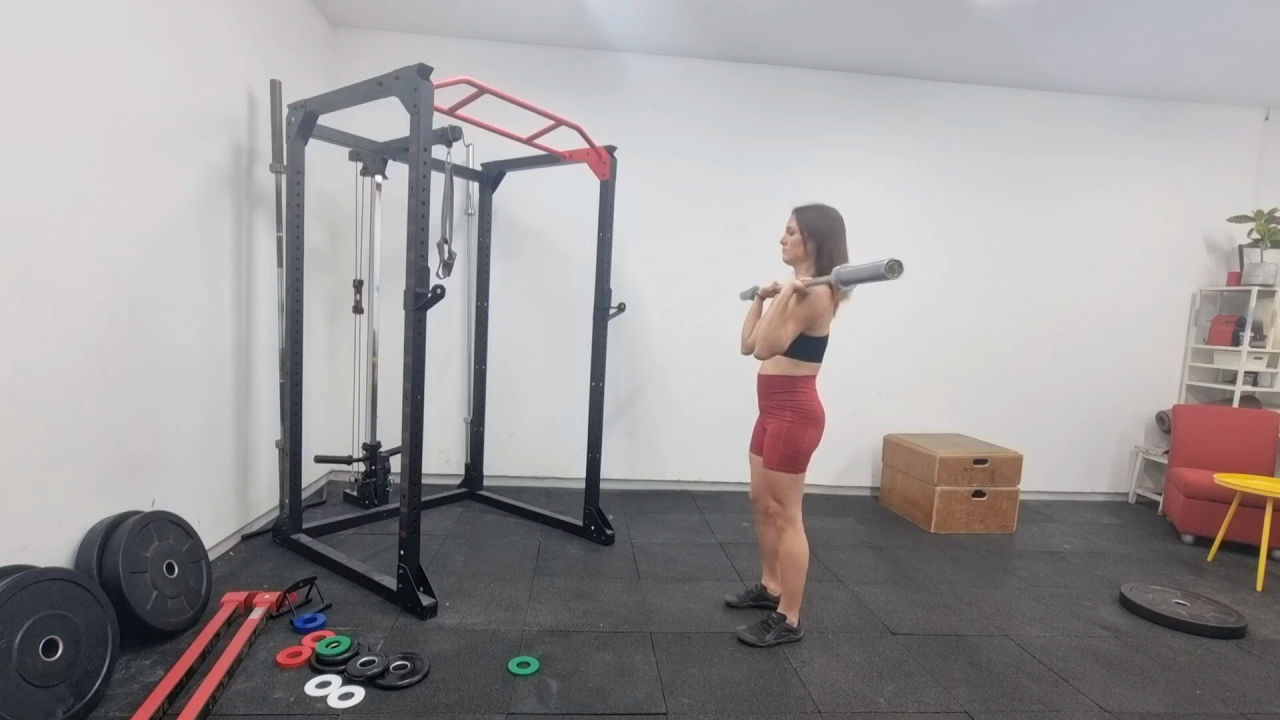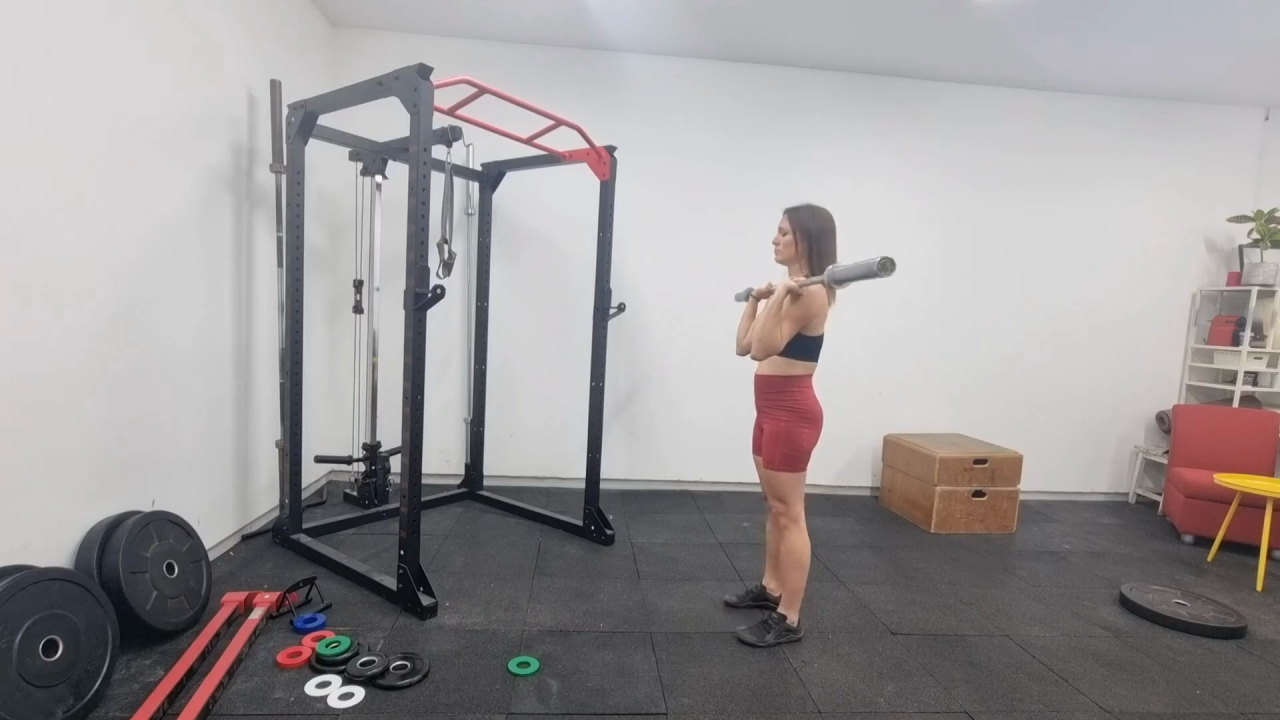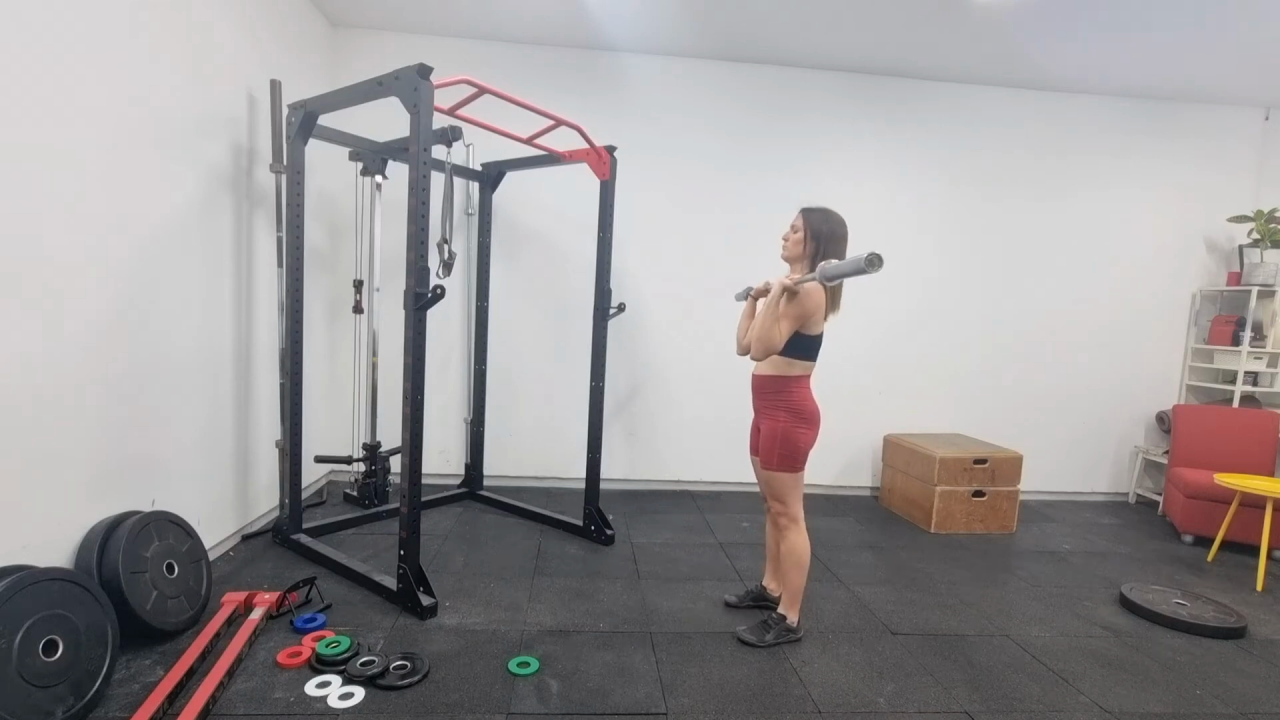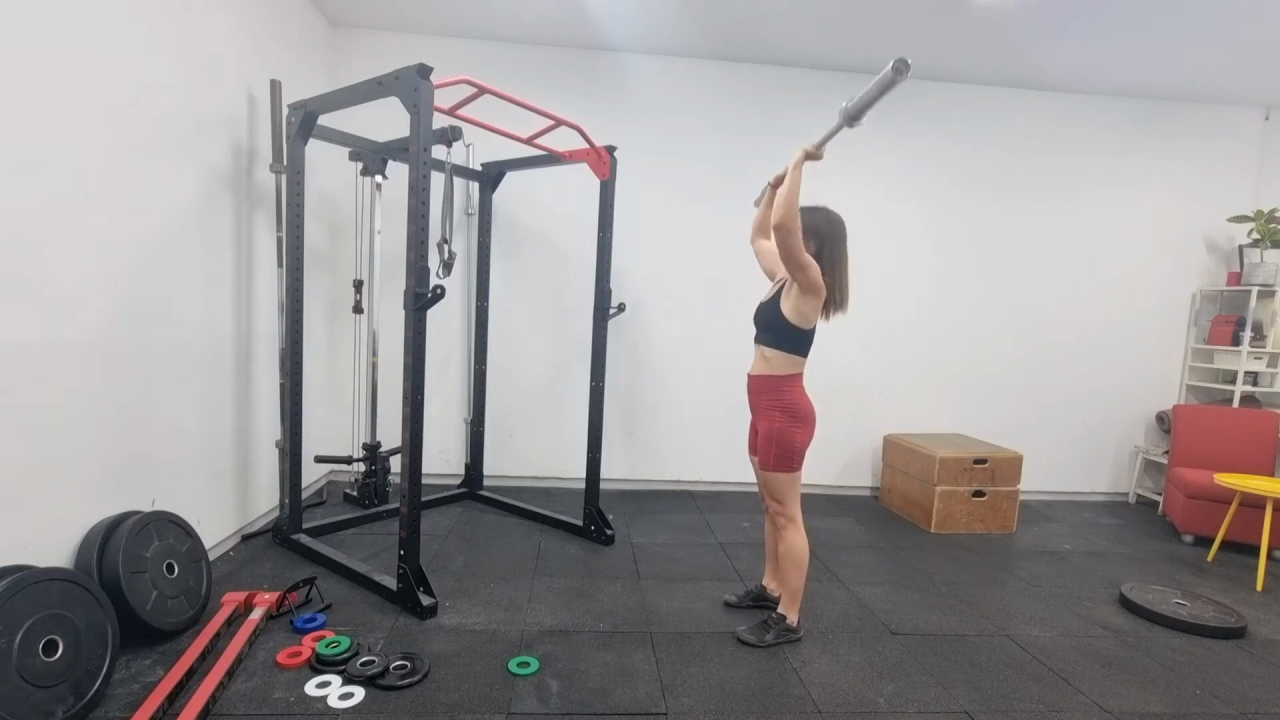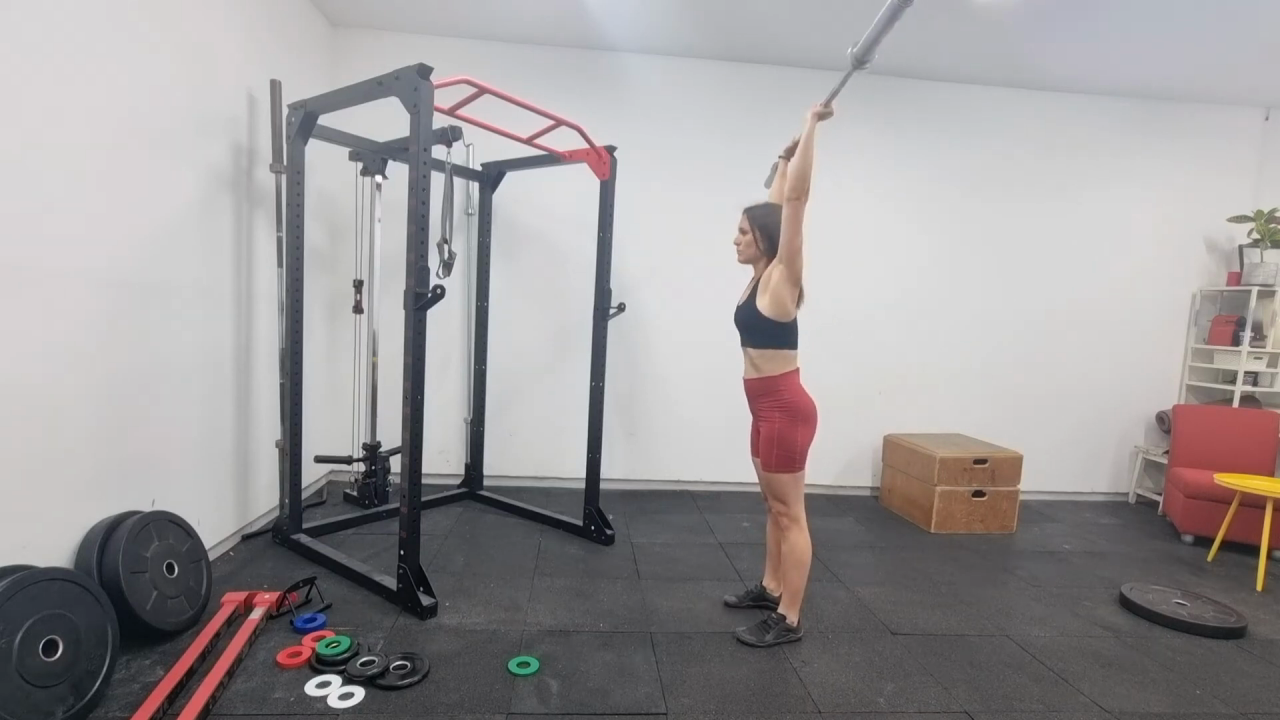
dt=1s
person 1, frame 1
left shoulder: (815, 293)
right shoulder: (795, 290)
left elbow: (766, 348)
right elbow: (749, 343)
left wrist: (785, 295)
right wrist: (761, 298)
left hip: (794, 412)
right hip: (774, 410)
left knee: (785, 516)
right knee: (761, 503)
left ankle: (788, 620)
right ankle: (770, 587)
person 1, frame 2
left shoulder: (809, 293)
right shoulder: (790, 290)
left elbow: (763, 349)
right elbow: (745, 345)
left wrist: (779, 296)
right wrist: (756, 300)
left hip: (791, 411)
right hip: (771, 410)
left knee: (789, 515)
right knee: (774, 507)
left ankle: (788, 619)
right ankle: (771, 587)
person 1, frame 3
left shoulder: (808, 292)
right shoulder: (791, 288)
left elbow: (763, 348)
right elbow: (744, 345)
left wrist: (775, 294)
right wrist: (755, 298)
left hip: (789, 411)
right hip: (769, 409)
left knee: (788, 515)
right knee: (773, 508)
left ankle: (788, 619)
right ankle: (771, 587)
person 1, frame 4
left shoulder: (810, 283)
right shoulder: (786, 280)
left elbow: (781, 225)
right elbow: (760, 234)
left wrist: (798, 165)
right wrist: (774, 187)
left hip: (784, 409)
right hip: (767, 408)
left knee: (787, 515)
right knee: (773, 508)
left ankle: (788, 619)
right ankle: (771, 587)
person 1, frame 5
left shoulder: (782, 277)
right shoulder: (761, 276)
left elbow: (795, 200)
right elbow: (777, 206)
left wrist: (810, 128)
right wrist: (784, 159)
left hip: (785, 409)
right hip: (767, 409)
left knee: (790, 515)
right knee: (774, 508)
left ankle: (788, 620)
right ankle: (771, 588)
